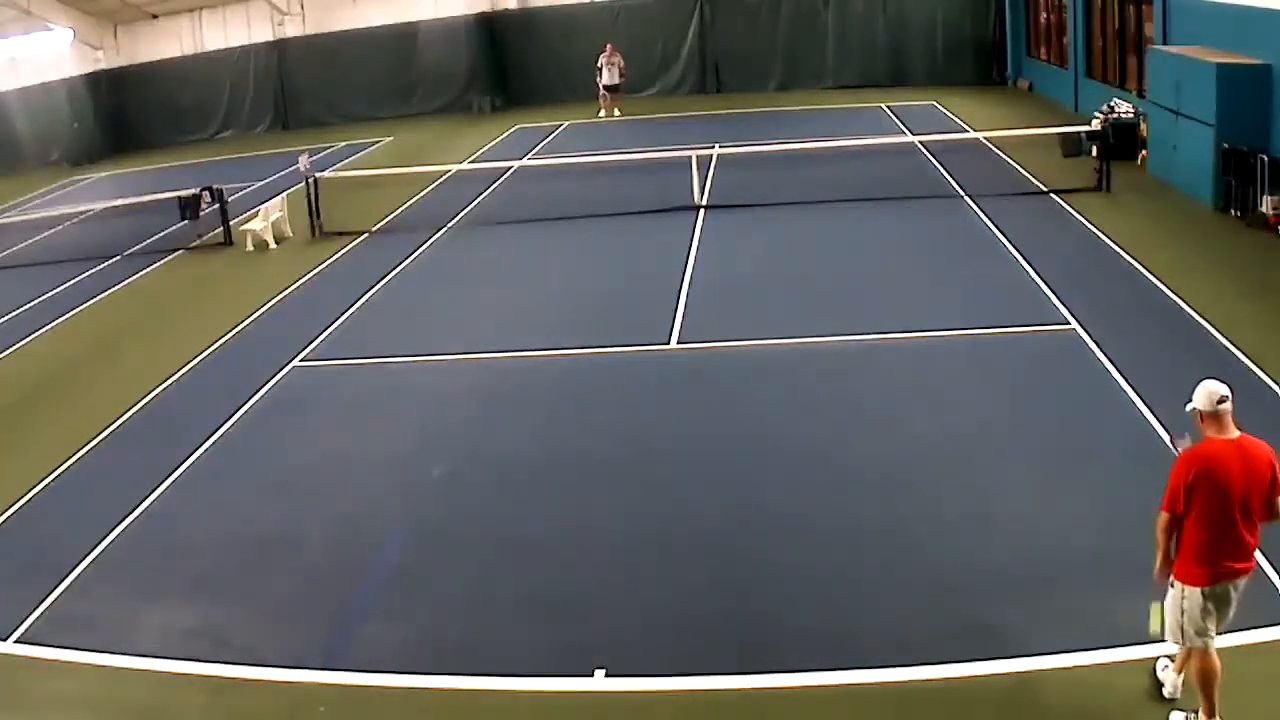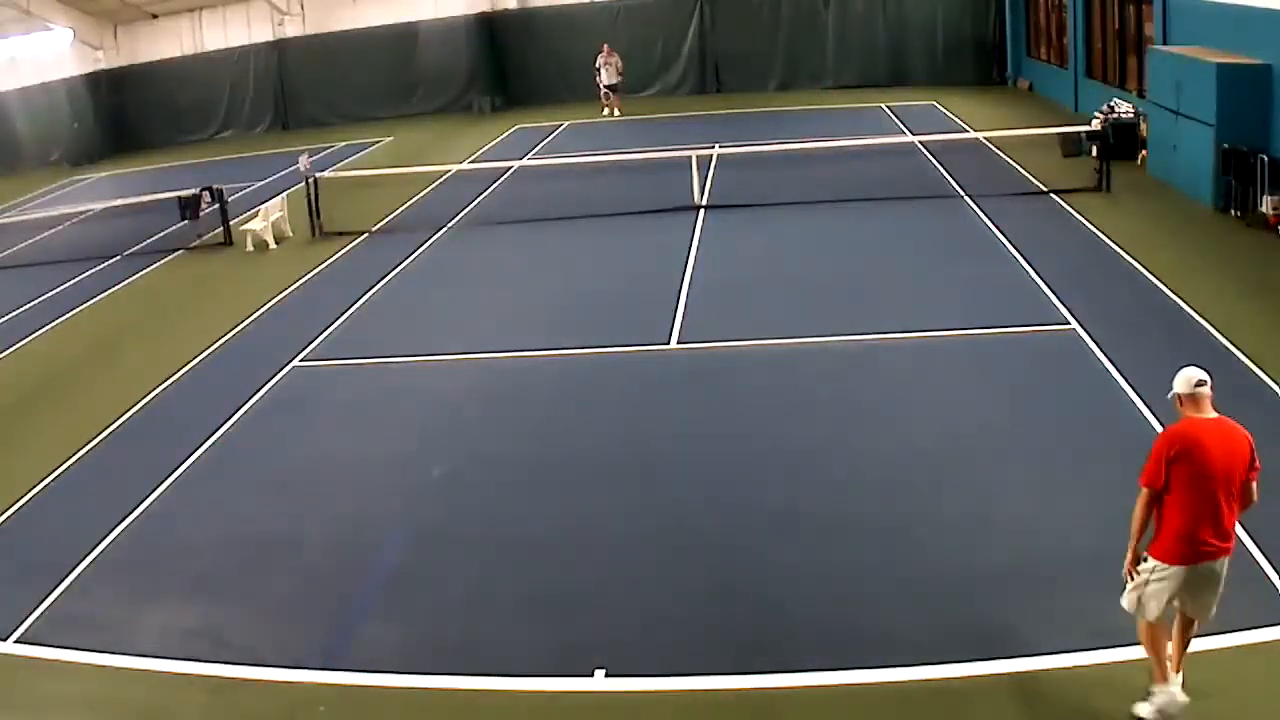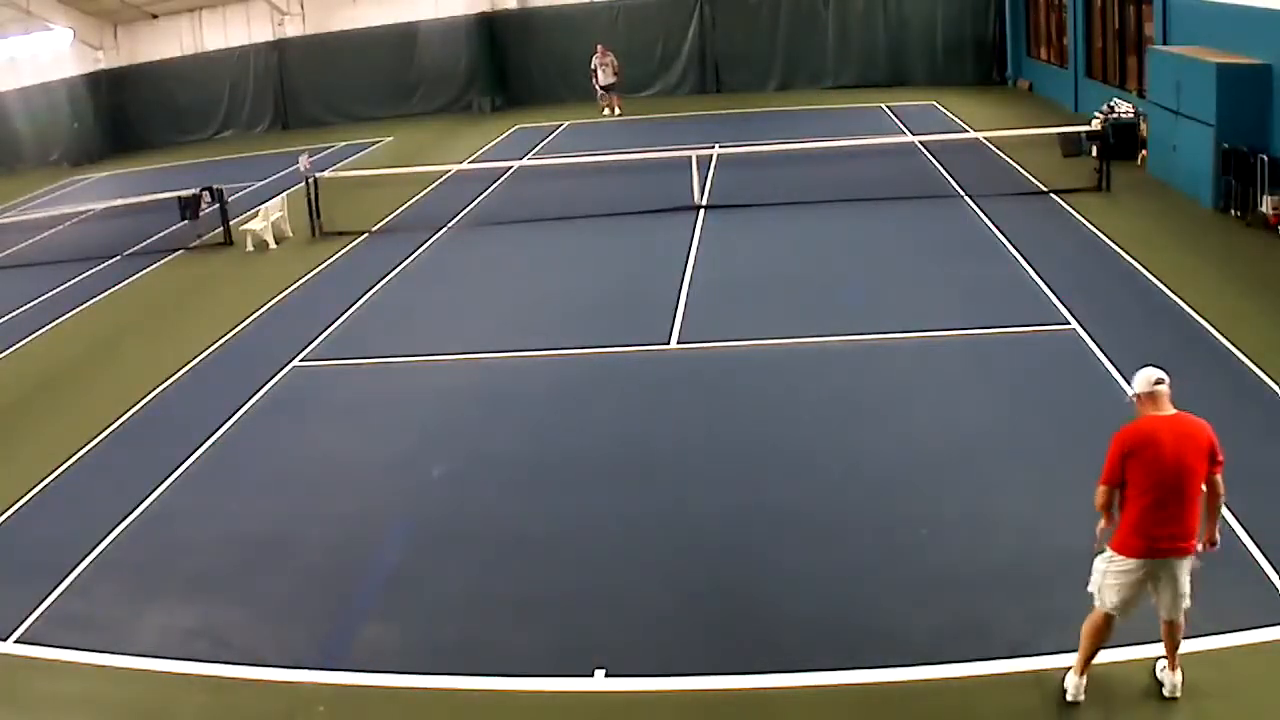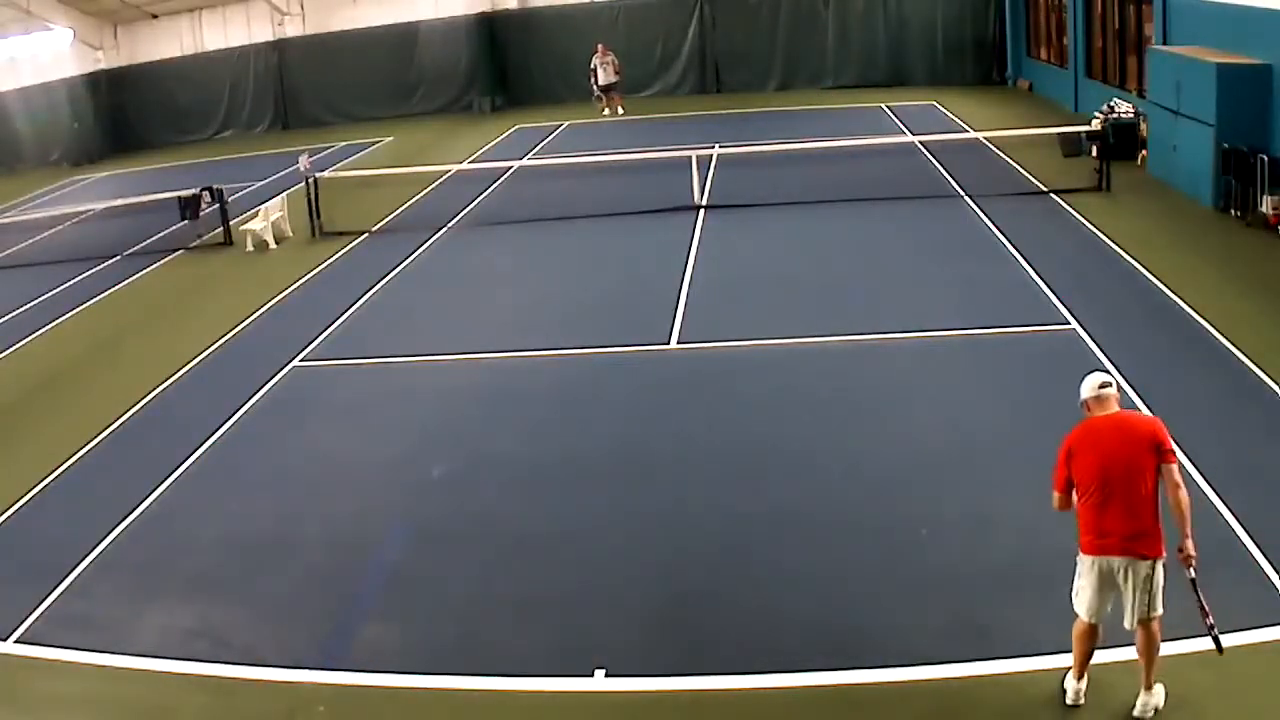
dt=0.4s
person 1, frame 1
left shoulder: (1191, 460)
left elbow: (1167, 521)
left wrist: (1162, 560)
left hip: (1198, 570)
right hip: (1240, 566)
left knee: (1200, 643)
right knee: (1196, 631)
right ankle: (1174, 674)
person 1, frame 2
left shoulder: (1172, 438)
right shoulder: (1240, 436)
left elbow: (1147, 500)
right elbow: (1250, 496)
left wrist: (1133, 549)
left hip: (1173, 551)
right hip: (1218, 550)
left knee: (1148, 615)
right knee: (1190, 614)
left ankle: (1165, 689)
right ankle: (1175, 671)
person 1, frame 3
left shoulder: (1127, 437)
right shoulder: (1202, 431)
left elbow: (1103, 500)
right elbow: (1216, 490)
left wrist: (1107, 521)
right wrist: (1211, 528)
left hip: (1130, 548)
right hip: (1179, 547)
left knee: (1103, 611)
right knee: (1173, 614)
left ankle: (1077, 679)
right ankle: (1172, 673)
person 1, frame 4
left shoulder: (1074, 439)
right shoulder: (1151, 427)
left elbow: (1060, 502)
right elbow: (1175, 485)
right wrist: (1186, 537)
left hip: (1094, 548)
right hip: (1143, 548)
left knee: (1087, 618)
right knee: (1146, 621)
left ankle: (1076, 683)
